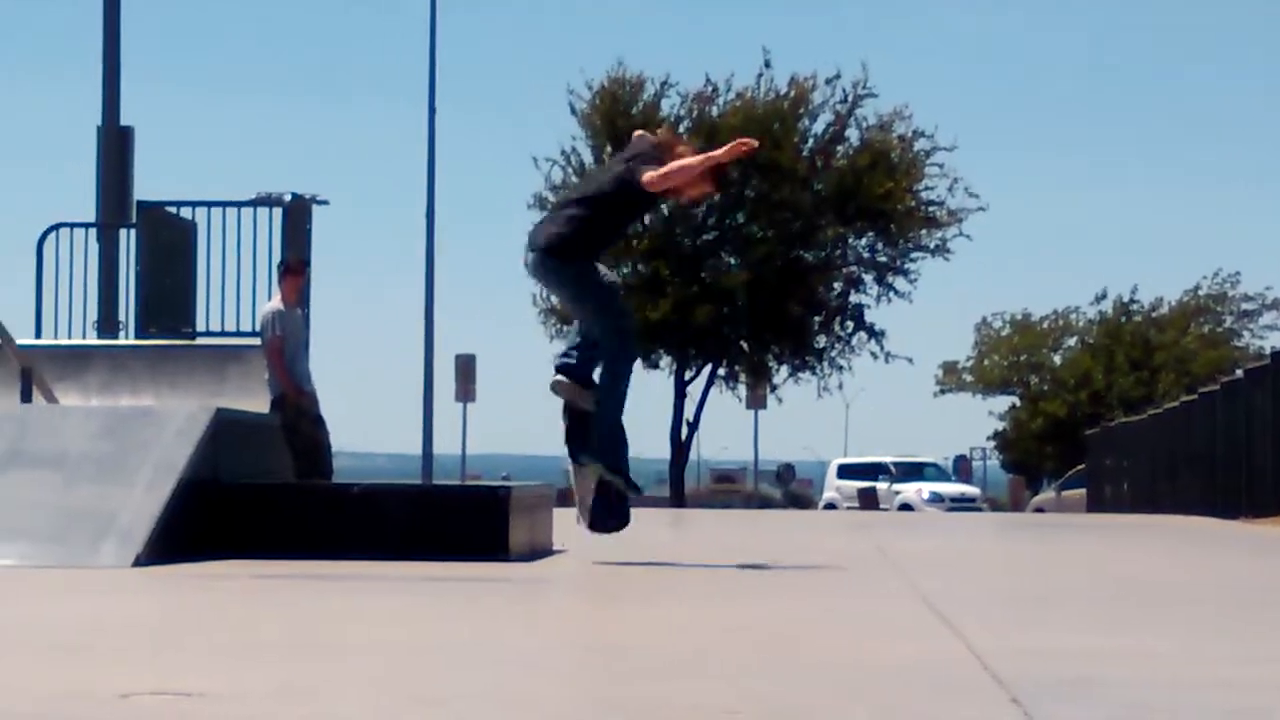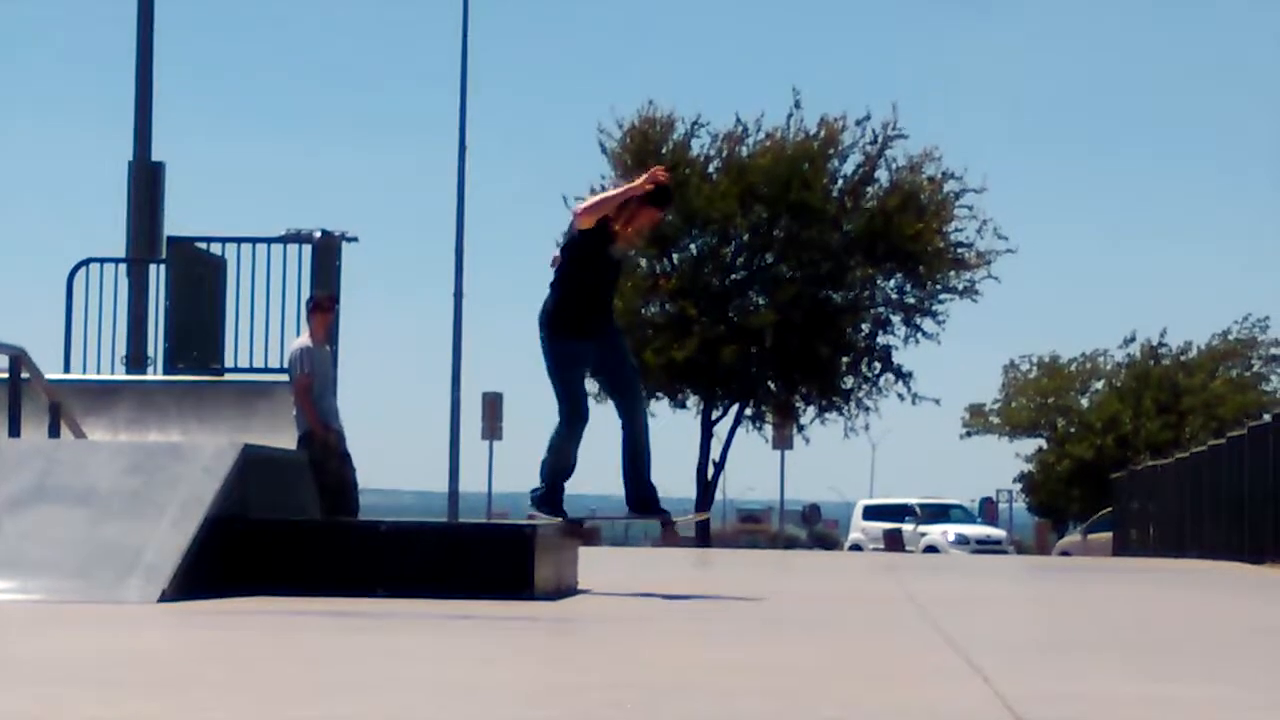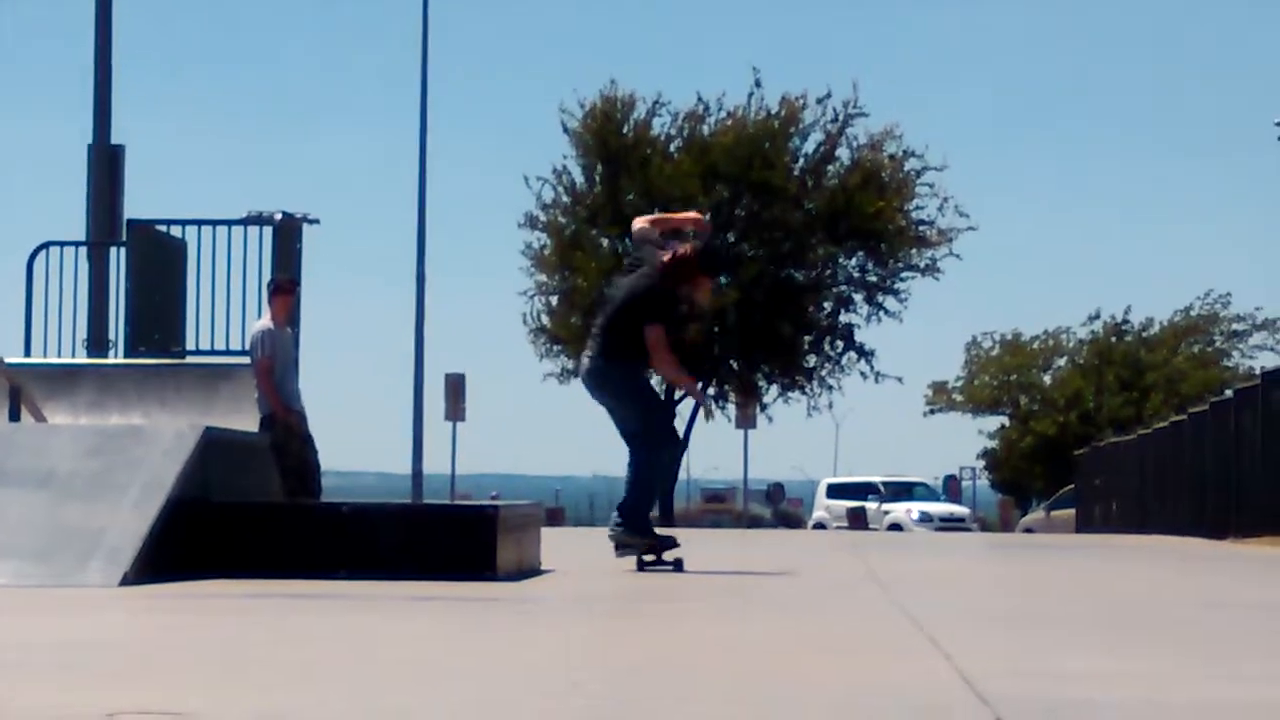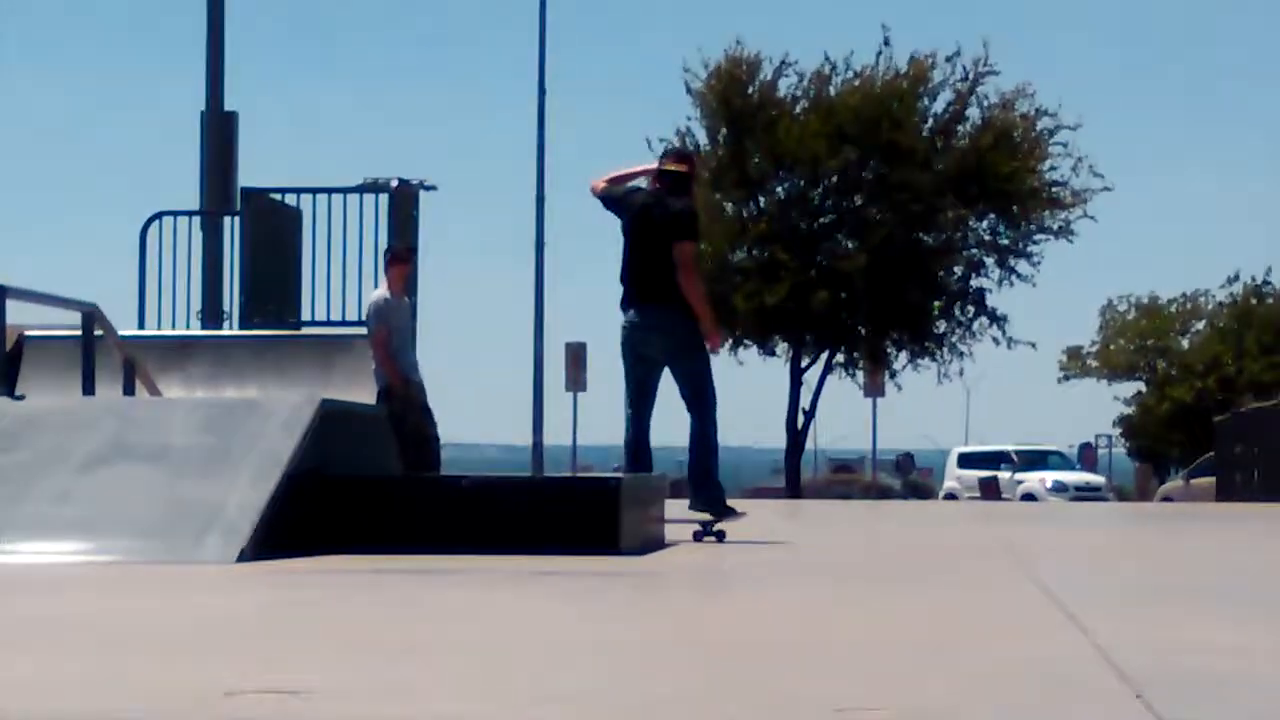
dt=1s
person 1, frame 1
left shoulder: (644, 150)
right shoulder: (646, 169)
left elbow: (640, 135)
right elbow: (659, 178)
right wrist: (716, 155)
left hip: (553, 254)
right hip: (558, 253)
right knee: (620, 344)
left ankle: (572, 369)
right ankle: (605, 454)
person 1, frame 2
left shoulder: (622, 233)
right shoulder: (597, 227)
right elbow: (582, 213)
right wrist: (635, 187)
left hip: (601, 327)
right hip: (563, 330)
left knee: (635, 408)
right knee: (574, 416)
left ankle: (641, 497)
right ankle: (547, 496)
person 1, frame 3
left shoulder: (656, 264)
right shoulder: (660, 289)
left elbow: (640, 225)
right elbow: (658, 354)
left wrist: (682, 221)
right wrist: (693, 388)
left hip: (600, 364)
right hip: (615, 368)
left knee: (649, 444)
right knee: (666, 445)
left ankle: (632, 528)
right ankle: (630, 523)
person 1, frame 4
left shoulder: (634, 201)
right shoulder: (682, 208)
left elbow: (598, 186)
right elbow: (685, 269)
left wrist: (643, 171)
right wrist: (709, 323)
left hip: (636, 321)
right hip: (675, 322)
left knee: (637, 415)
right knee: (703, 412)
right ankle: (706, 494)
person 2, frame 1
left shoulder: (297, 312)
right shoulder: (274, 312)
right elbow: (274, 357)
left wrist: (308, 392)
right wrist: (294, 395)
left hip: (304, 395)
right hip: (288, 398)
left knee: (320, 451)
right knee: (298, 455)
person 2, frame 2
left shoulder: (326, 349)
right shoulder: (302, 349)
right elbow: (302, 395)
left wrist: (335, 430)
right wrist: (321, 432)
left hip: (331, 432)
right hip: (315, 435)
left knee: (346, 488)
right knee: (324, 492)
person 2, frame 3
left shoulder: (287, 331)
right shoulder: (263, 331)
right elbow: (263, 376)
left wrist: (296, 411)
right wrist: (282, 413)
left hip: (293, 413)
right hip: (277, 416)
left knee: (308, 469)
right knee: (286, 474)
person 2, frame 4
left shoulder: (405, 301)
right shoulder: (380, 301)
right elbow: (379, 348)
left wrist: (415, 382)
right wrist: (399, 384)
left hip: (412, 384)
right hip: (394, 388)
left knee: (427, 443)
right knee: (405, 446)
